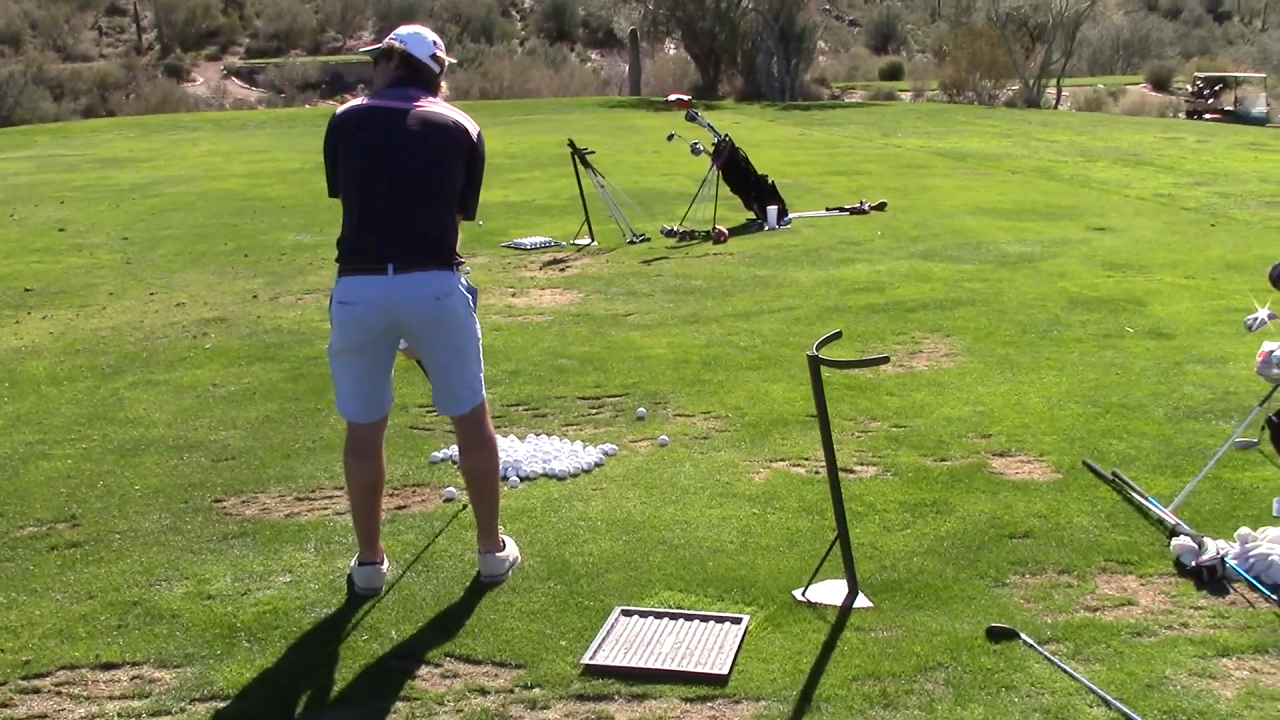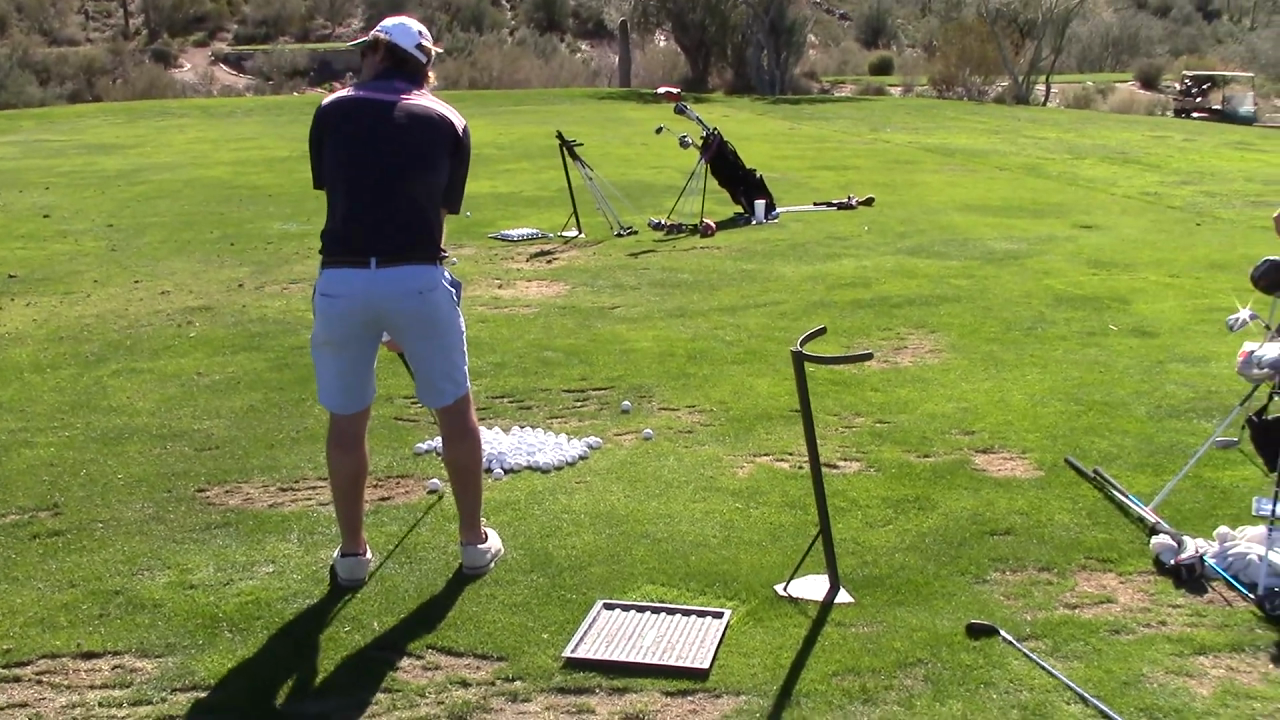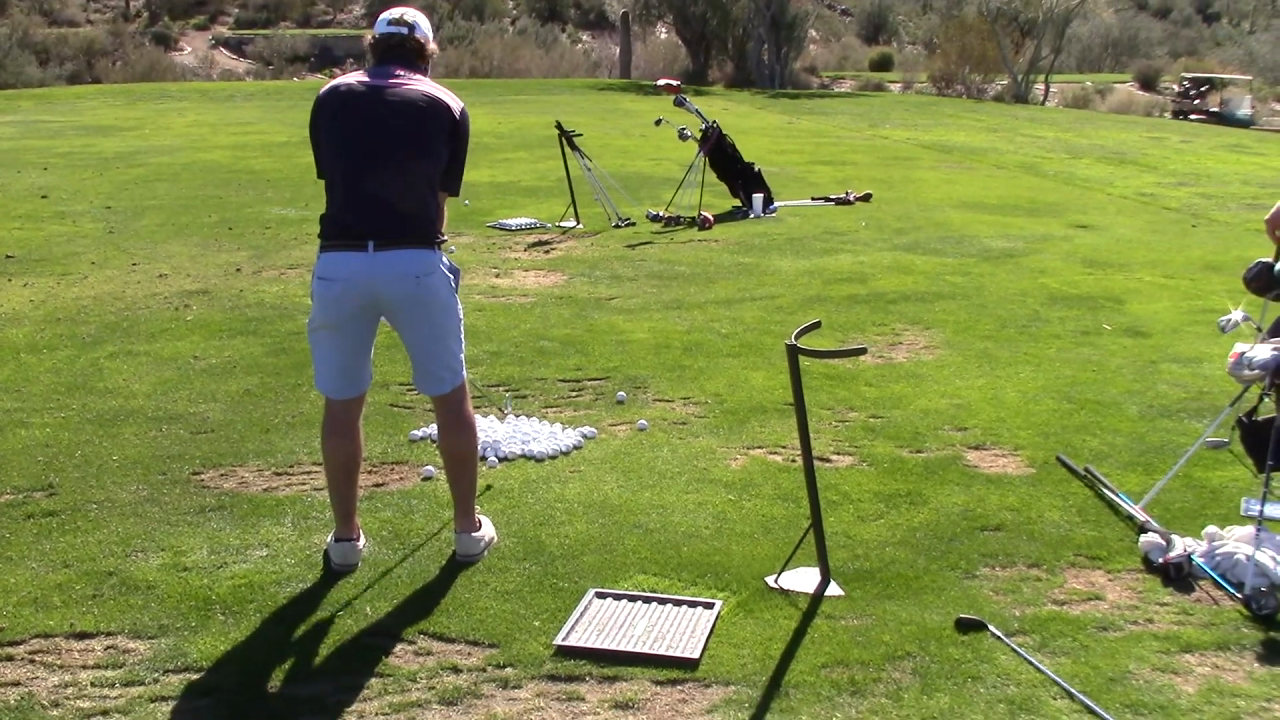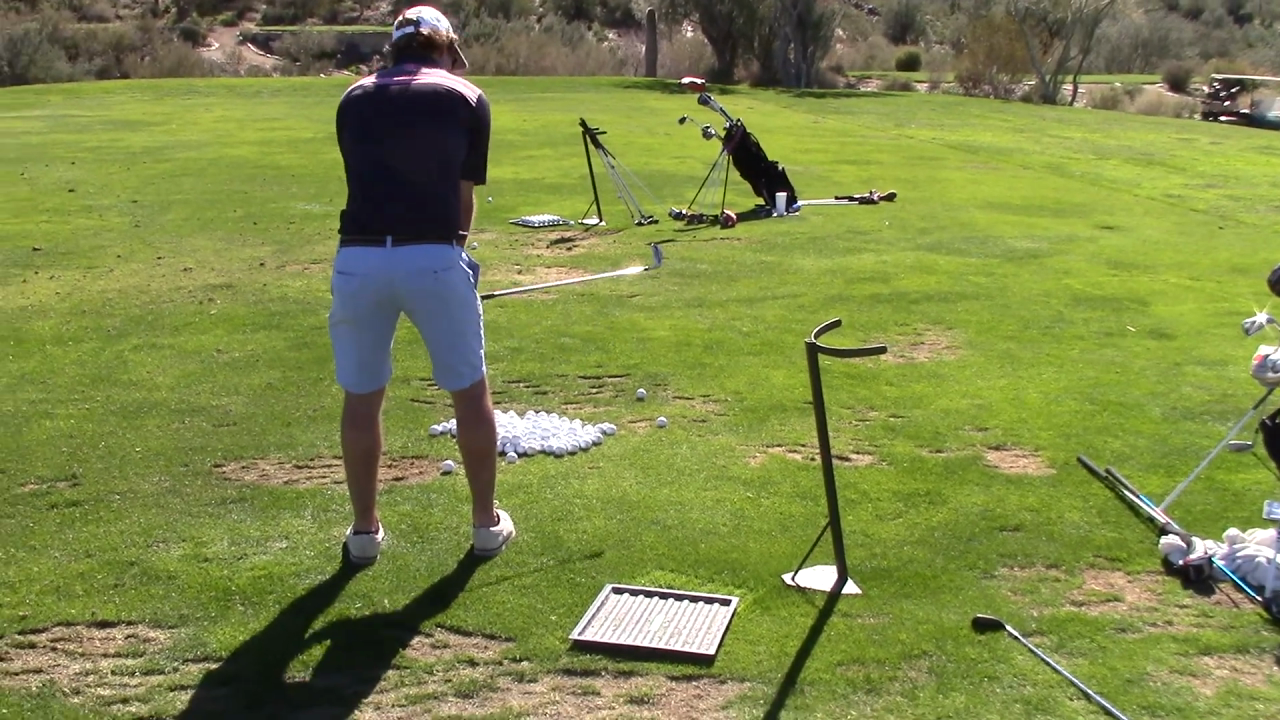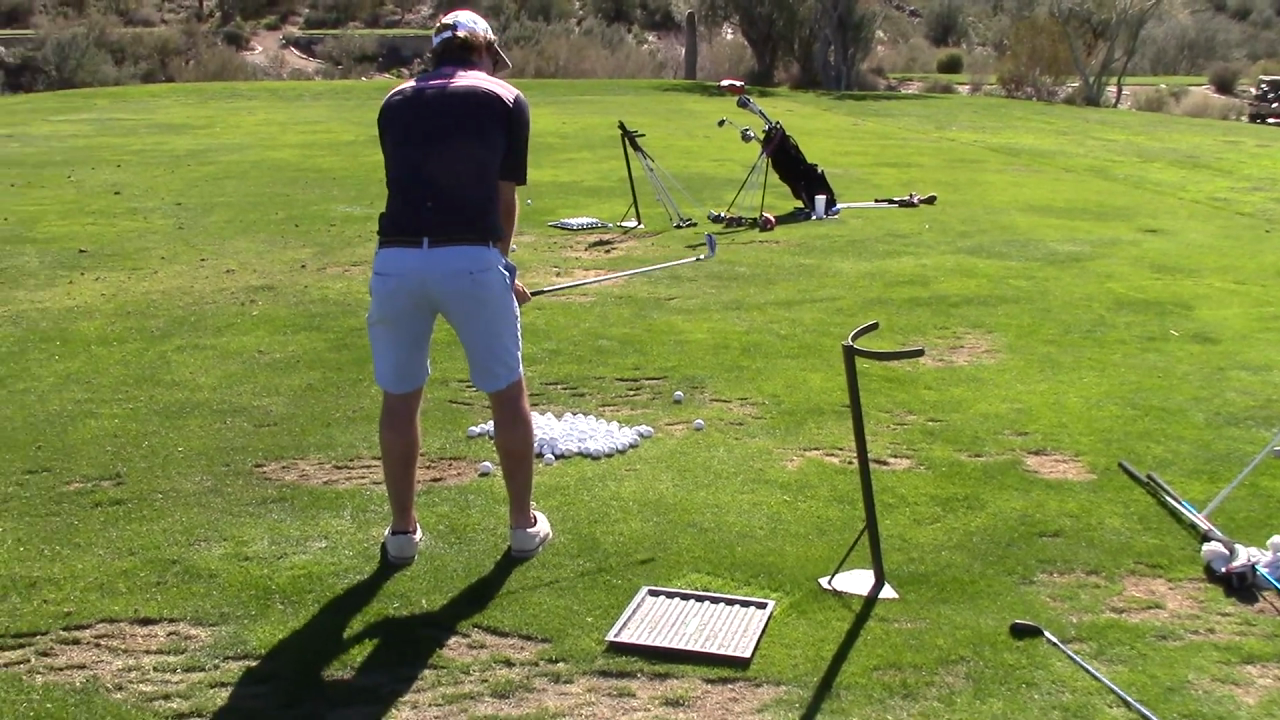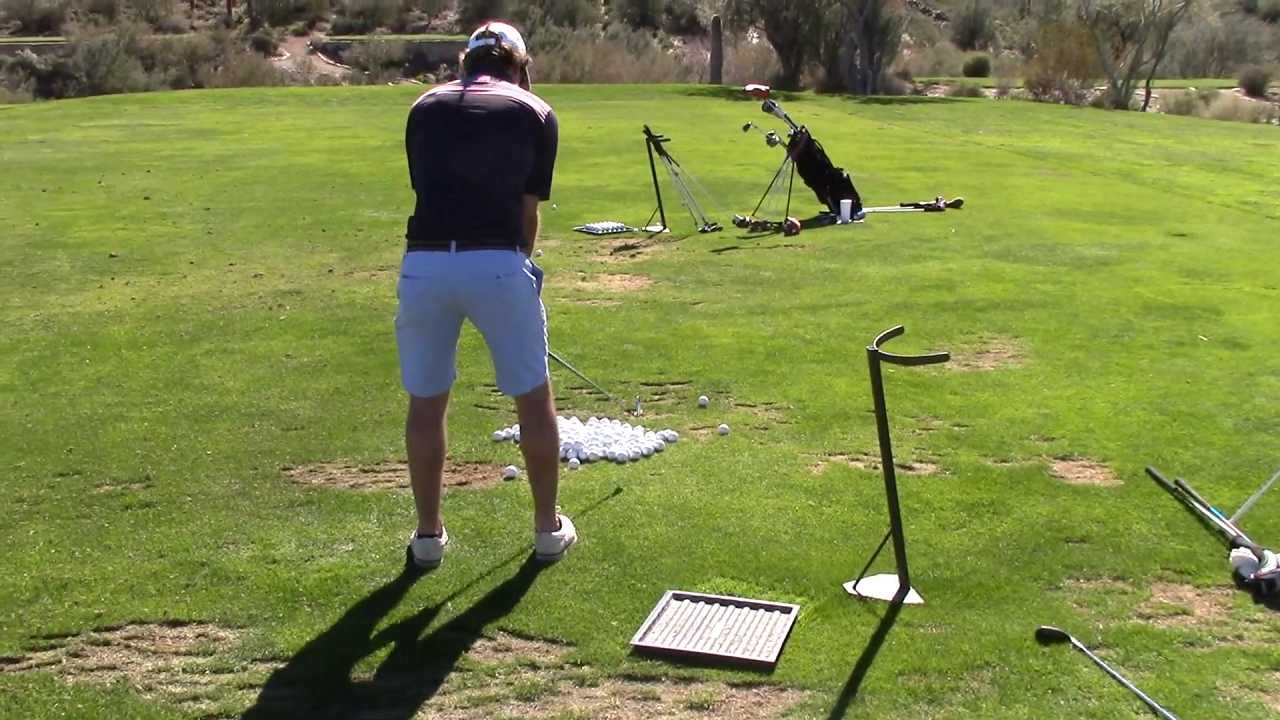
dt=0.2s
person 1, frame 1
left shoulder: (346, 120)
right shoulder: (463, 130)
left elbow: (346, 203)
left hip: (359, 286)
right hip: (434, 284)
left knee: (363, 427)
right knee: (470, 416)
left ankle: (370, 560)
right ankle: (491, 547)
person 1, frame 2
left shoulder: (333, 111)
right shoulder: (450, 124)
left elbow: (332, 195)
left hip: (342, 279)
right hip: (418, 278)
left knee: (346, 419)
right knee: (455, 409)
left ankle: (352, 551)
right ankle: (474, 540)
person 1, frame 3
left shoulder: (332, 97)
right shoulder: (448, 107)
left hip: (340, 262)
right hip: (416, 263)
left knee: (341, 404)
right knee: (450, 396)
left ankle: (346, 536)
right ankle: (468, 527)
person 1, frame 4
left shoulder: (354, 99)
right shoulder: (467, 98)
right elbow: (463, 197)
left hip: (359, 257)
right hip: (434, 257)
left knee: (361, 398)
right knee: (470, 392)
left ankle: (365, 529)
right ankle: (486, 521)
person 1, frame 5
left shoulder: (395, 102)
right shoulder: (505, 99)
right elbow: (504, 200)
right wrist: (499, 265)
left hip: (396, 259)
right hip: (470, 260)
left knee: (399, 399)
right knee: (507, 393)
left ankle: (402, 530)
right ankle: (522, 523)
person 1, frame 6
left shoulder: (425, 107)
right shoulder: (536, 113)
right elbow: (527, 212)
left hip: (425, 263)
right hip: (497, 264)
left knee: (426, 402)
right knee: (533, 397)
left ankle: (428, 533)
right ankle: (548, 527)
